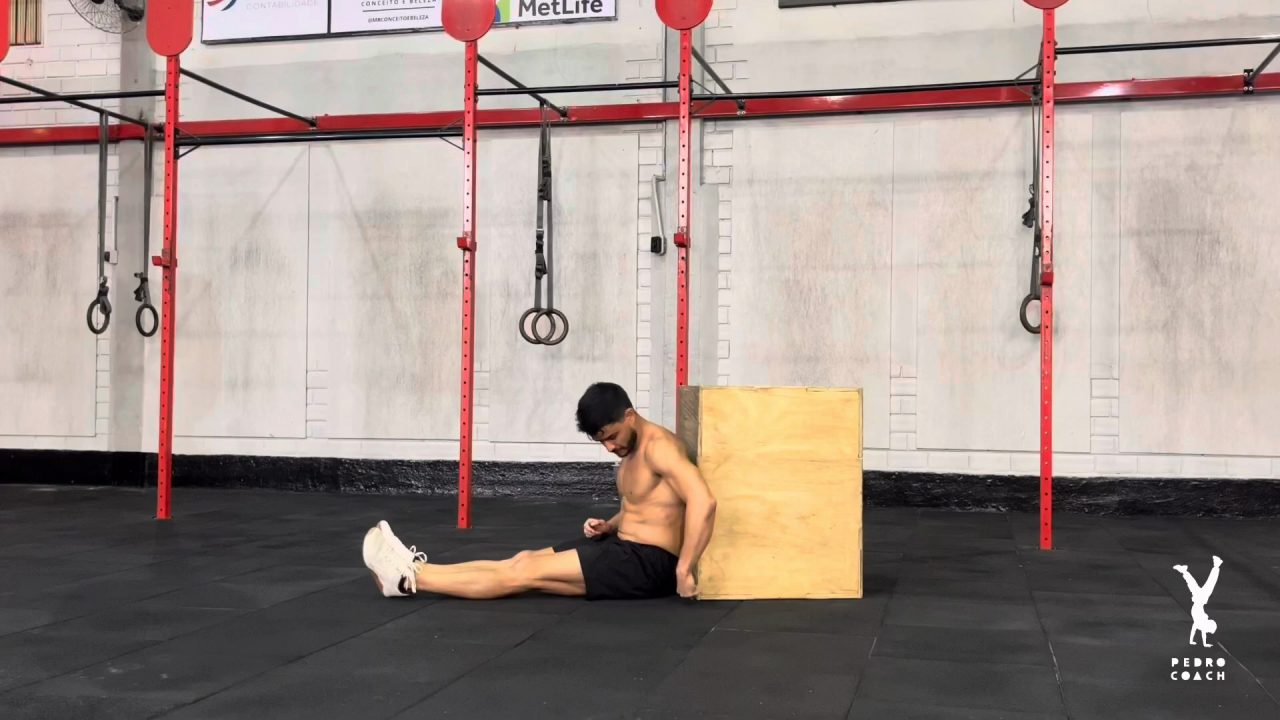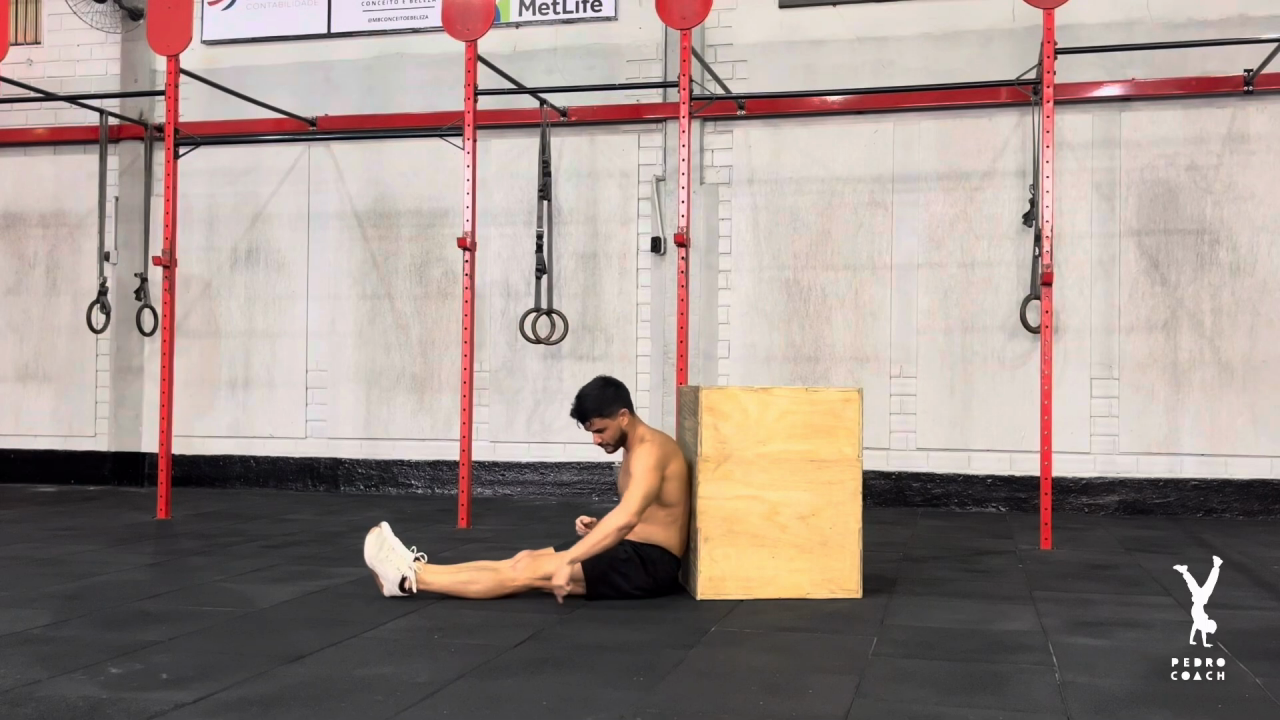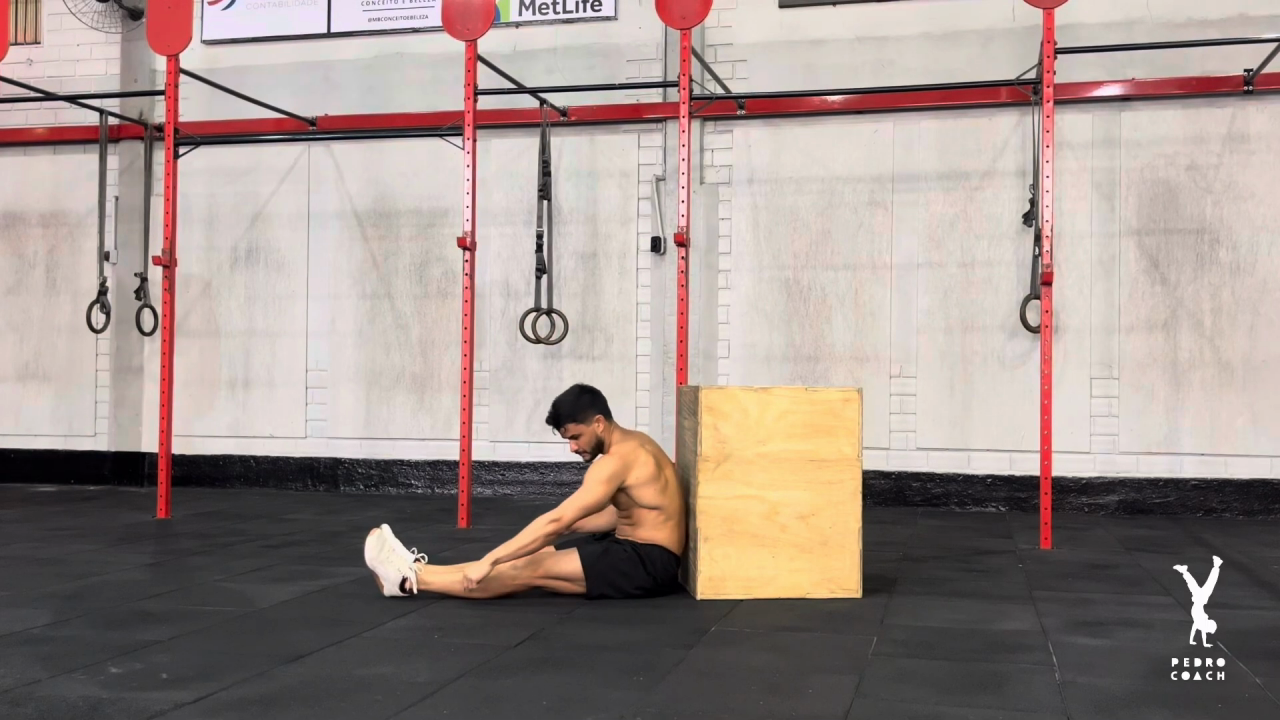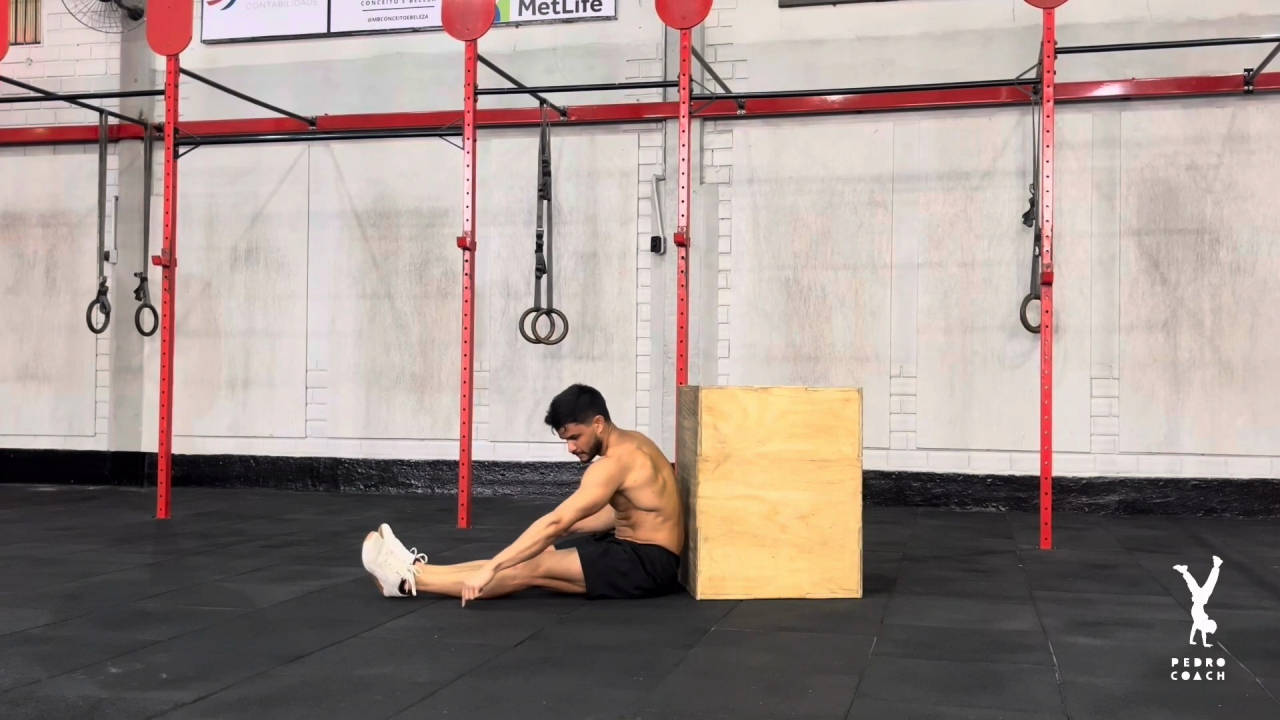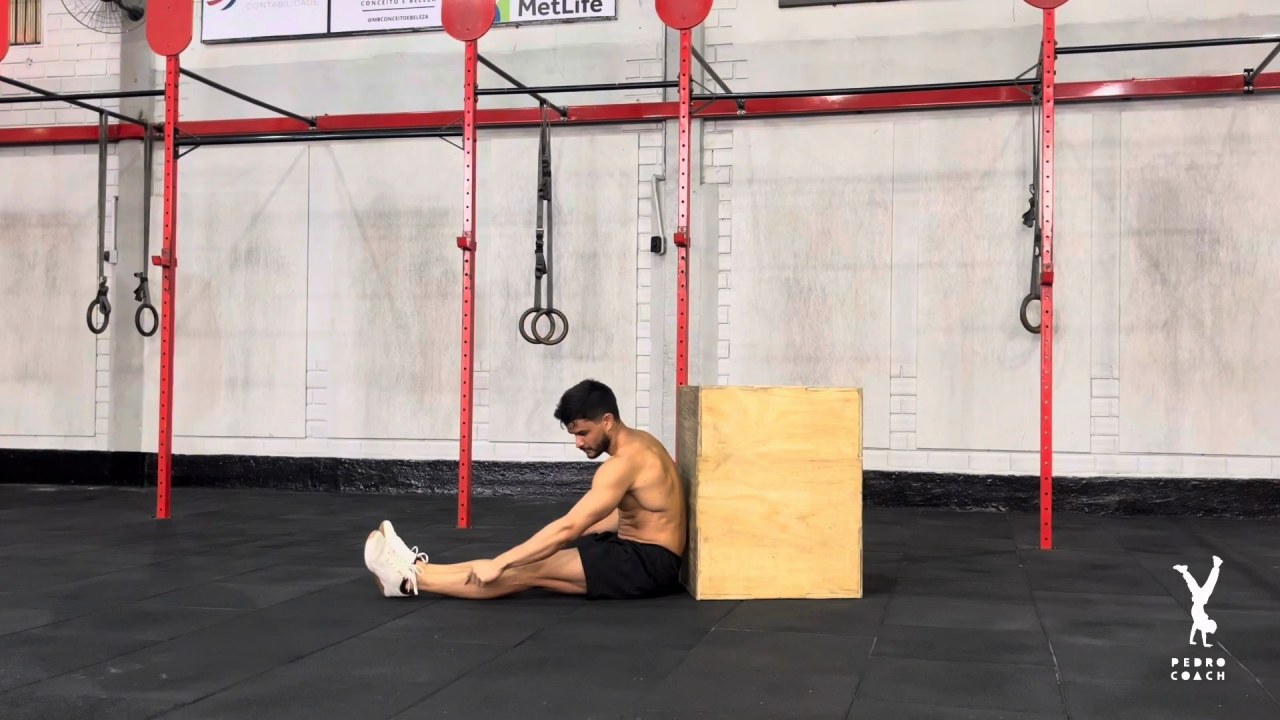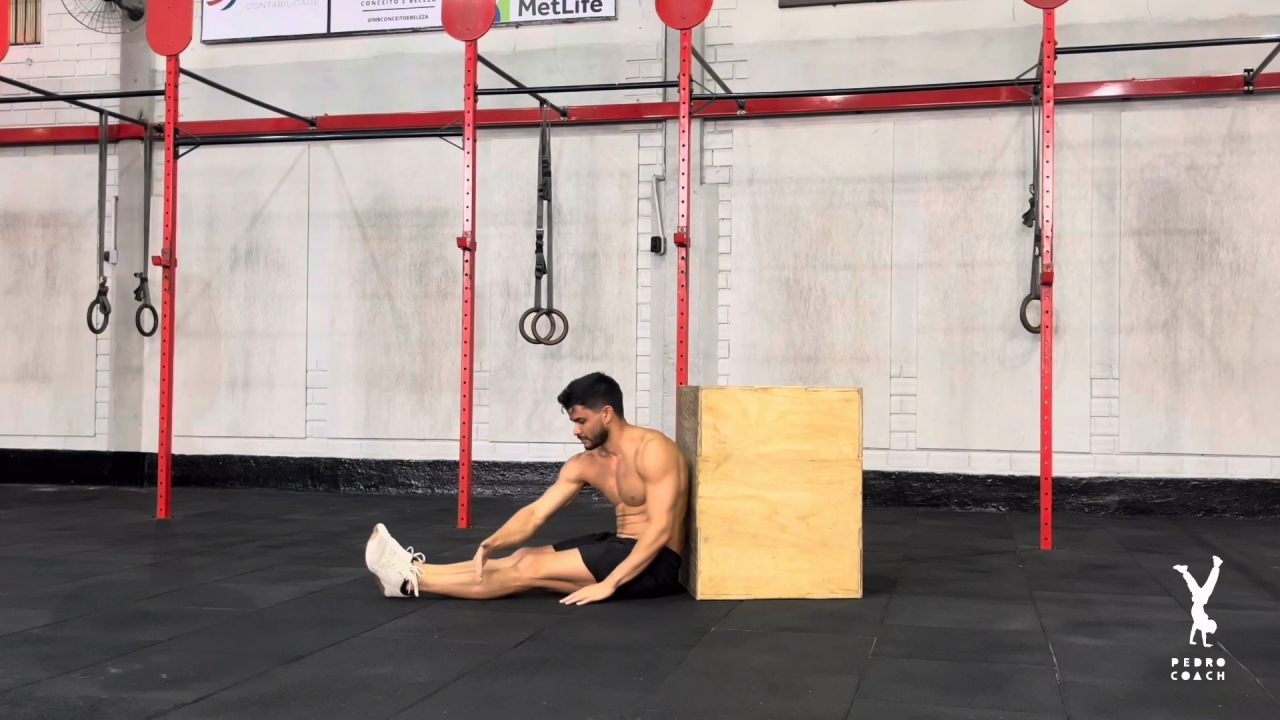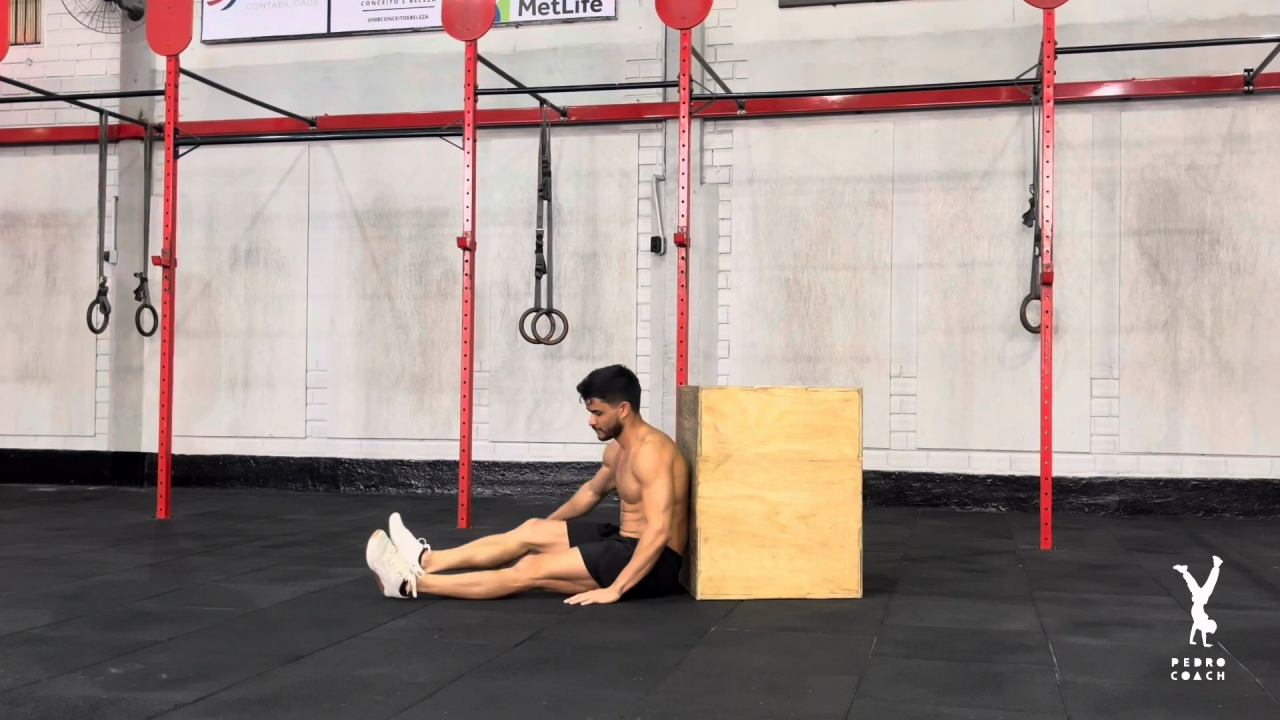
dt=0.5s
person 1, frame 1
left shoulder: (659, 447)
right shoulder: (634, 449)
left elbow: (703, 502)
left wrist: (683, 569)
right wrist: (608, 526)
left hip: (647, 563)
right hip: (627, 547)
left knee: (528, 572)
right knee: (525, 559)
left ankle: (409, 577)
right ankle: (416, 570)
person 1, frame 2
left shoulder: (649, 450)
right shoulder: (636, 446)
left elbow: (625, 518)
left wrist: (569, 562)
right wrist: (598, 526)
left hip: (649, 564)
right hip: (634, 552)
left knee: (526, 572)
right knee: (525, 559)
left ankle: (410, 577)
right ankle: (415, 569)
person 1, frame 3
left shoulder: (618, 459)
right shoulder: (631, 443)
left elbow: (556, 521)
left wrist: (489, 561)
right wrist: (568, 526)
left hip: (648, 563)
right hip: (633, 549)
left knee: (529, 571)
right knee: (527, 557)
left ankle: (409, 579)
right ankle: (416, 570)
person 1, frame 4
left shoulder: (615, 462)
right shoulder: (629, 443)
left elbow: (555, 522)
left wrist: (490, 568)
right wrist: (565, 527)
left hip: (648, 563)
right hip: (631, 547)
left knee: (531, 568)
right knee: (525, 556)
left ankle: (409, 580)
right ankle: (418, 568)
person 1, frame 5
left shoulder: (625, 461)
right shoulder: (635, 444)
left elbow: (568, 529)
left wrist: (500, 563)
left hip: (650, 564)
right hip: (632, 549)
left knee: (529, 571)
right knee: (522, 560)
left ankle: (409, 580)
right ankle: (417, 568)
person 1, frame 6
left shoulder: (653, 449)
right shoulder: (585, 464)
left elbow: (660, 528)
right elbow: (536, 513)
left wrist: (610, 583)
right wrist: (493, 544)
left hip: (654, 564)
right hip: (623, 548)
left knee: (531, 570)
right knee: (521, 557)
left ankle: (411, 582)
right ankle: (417, 569)
person 1, frame 7
left shoulder: (650, 451)
right shoulder: (619, 449)
left elbow: (660, 532)
right elbow: (594, 490)
left wrist: (615, 589)
right wrist: (555, 525)
left hip: (652, 566)
right hip: (626, 542)
left knee: (531, 571)
right knee: (529, 534)
left ankle: (412, 582)
right ankle: (422, 559)
